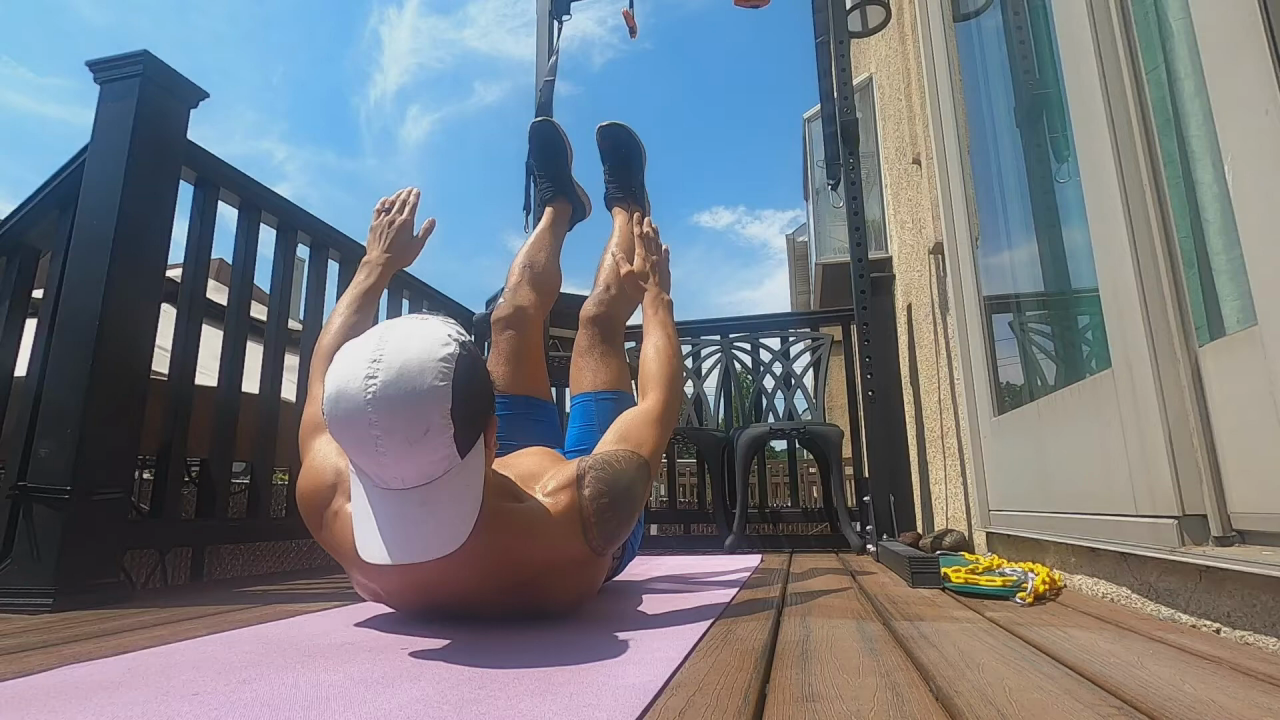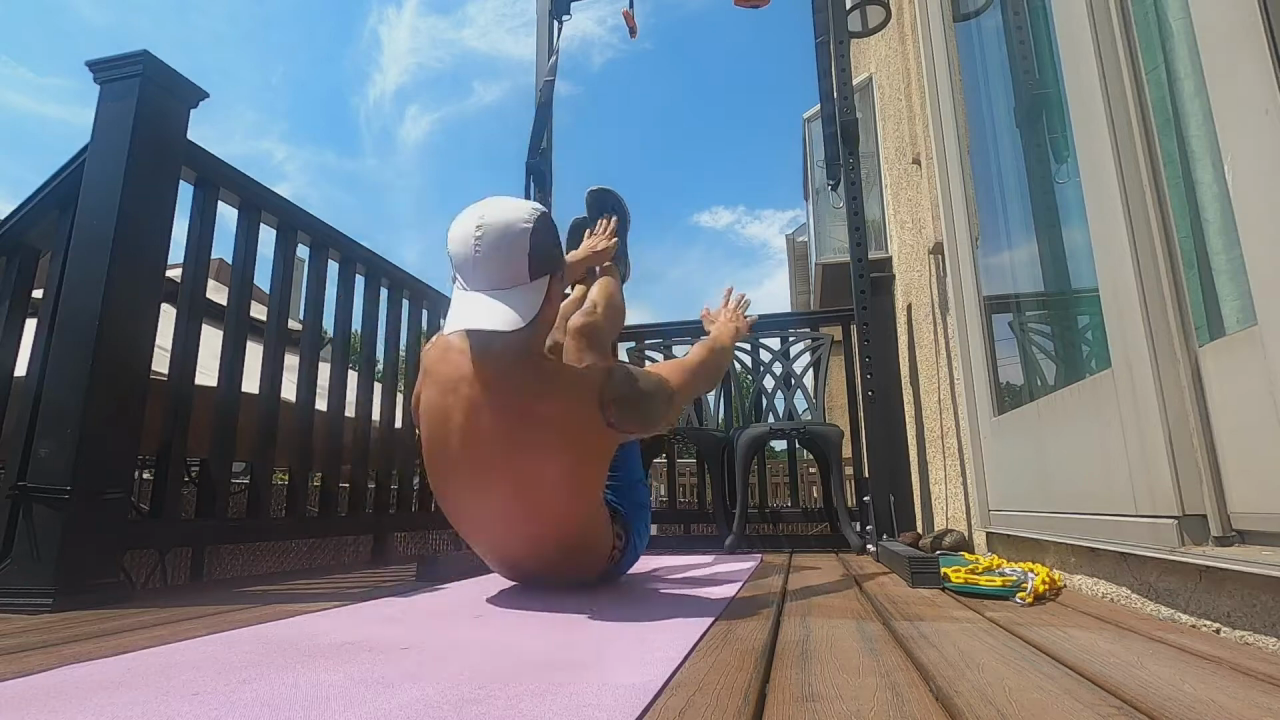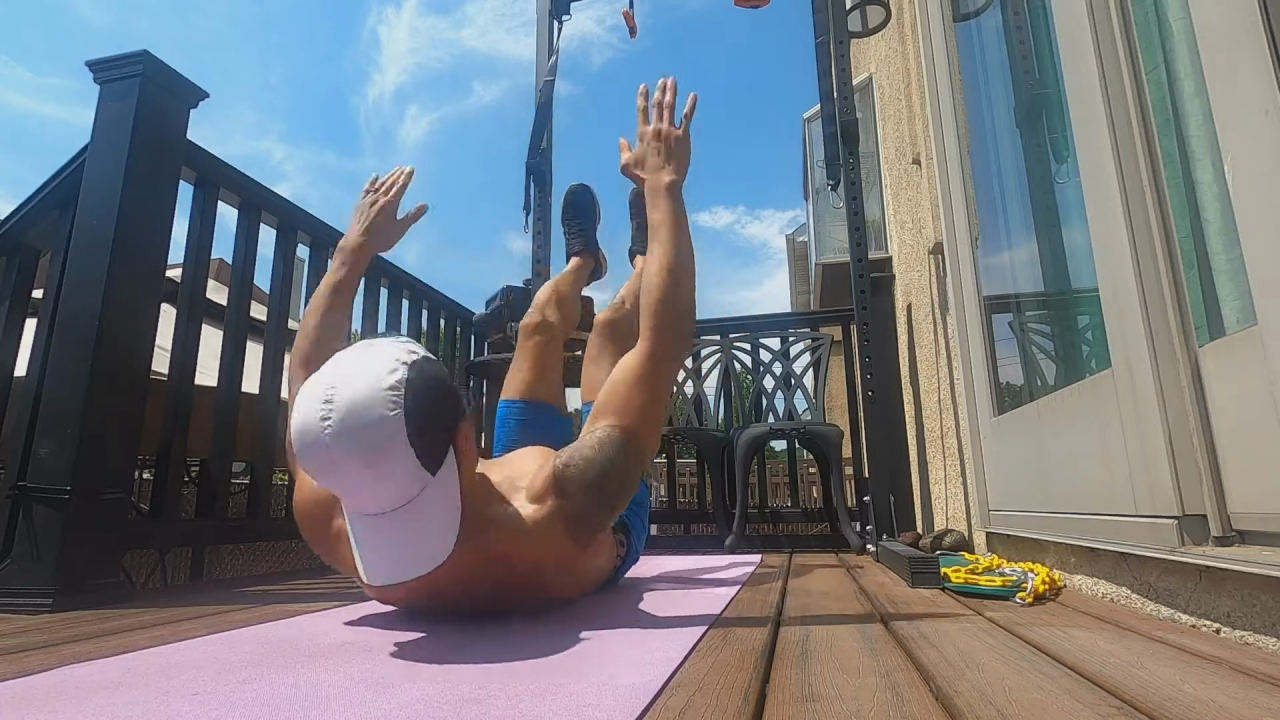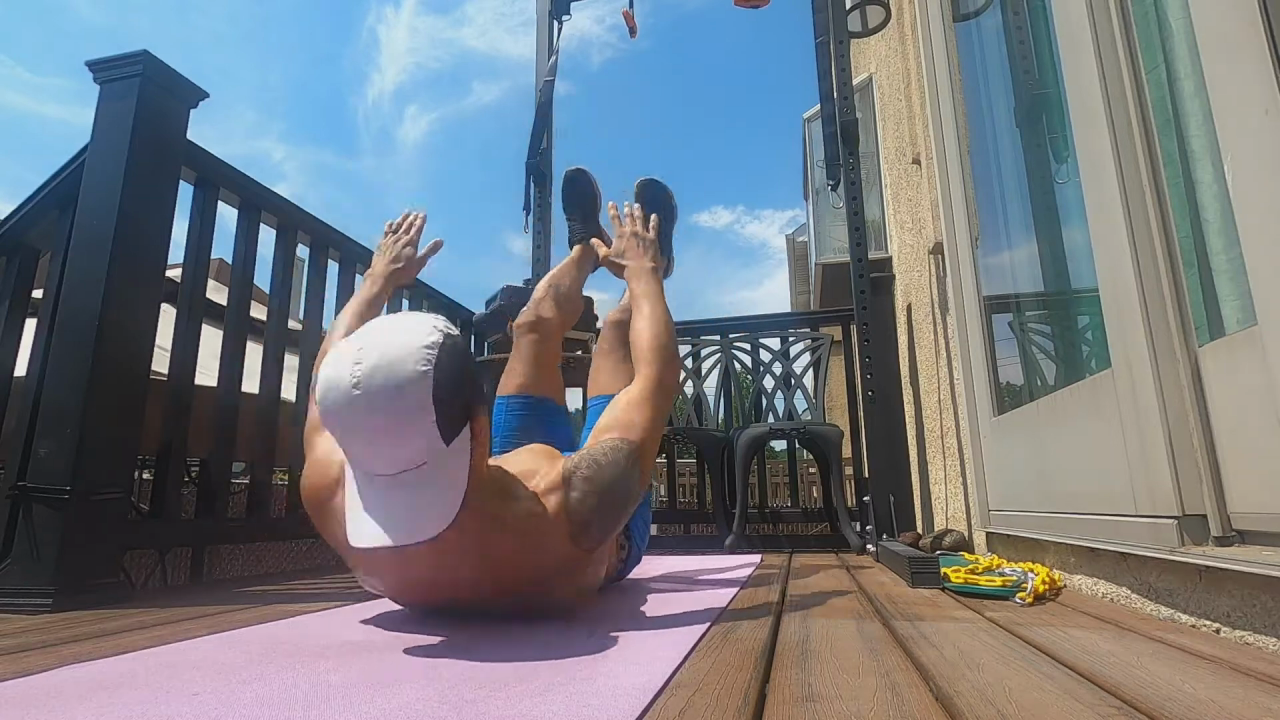
dt=0.5s
person 1, frame 1
left shoulder: (334, 510)
right shoulder: (579, 519)
left elbow: (327, 365)
right elbow: (660, 403)
left wrist: (373, 265)
right wrist: (655, 300)
left knee: (513, 314)
right knee: (598, 319)
left ankle: (558, 208)
right ankle: (625, 210)
person 1, frame 2
left shoulder: (436, 358)
right shoulder: (595, 392)
left elbow: (499, 289)
right elbow: (697, 372)
left wrist: (573, 263)
right wrist: (724, 333)
left hip: (507, 557)
right hip: (597, 560)
left knee: (556, 346)
right knee: (585, 329)
left ankle: (587, 284)
right ankle: (608, 276)
person 1, frame 3
left shoulder: (328, 524)
right shoulder: (558, 521)
left elbow: (307, 375)
right elbow: (664, 342)
left wrist: (353, 254)
right wrist: (665, 185)
left knee: (540, 324)
right knee: (615, 323)
left ankle: (583, 263)
right ankle: (644, 255)
person 1, frame 4
left shoulder: (335, 507)
right shoulder: (572, 511)
left elbow: (329, 385)
right elbow: (657, 378)
left wrist: (377, 284)
right wrist: (643, 268)
left knee: (535, 323)
right knee: (619, 329)
left ankle: (585, 250)
right ankle: (655, 259)
